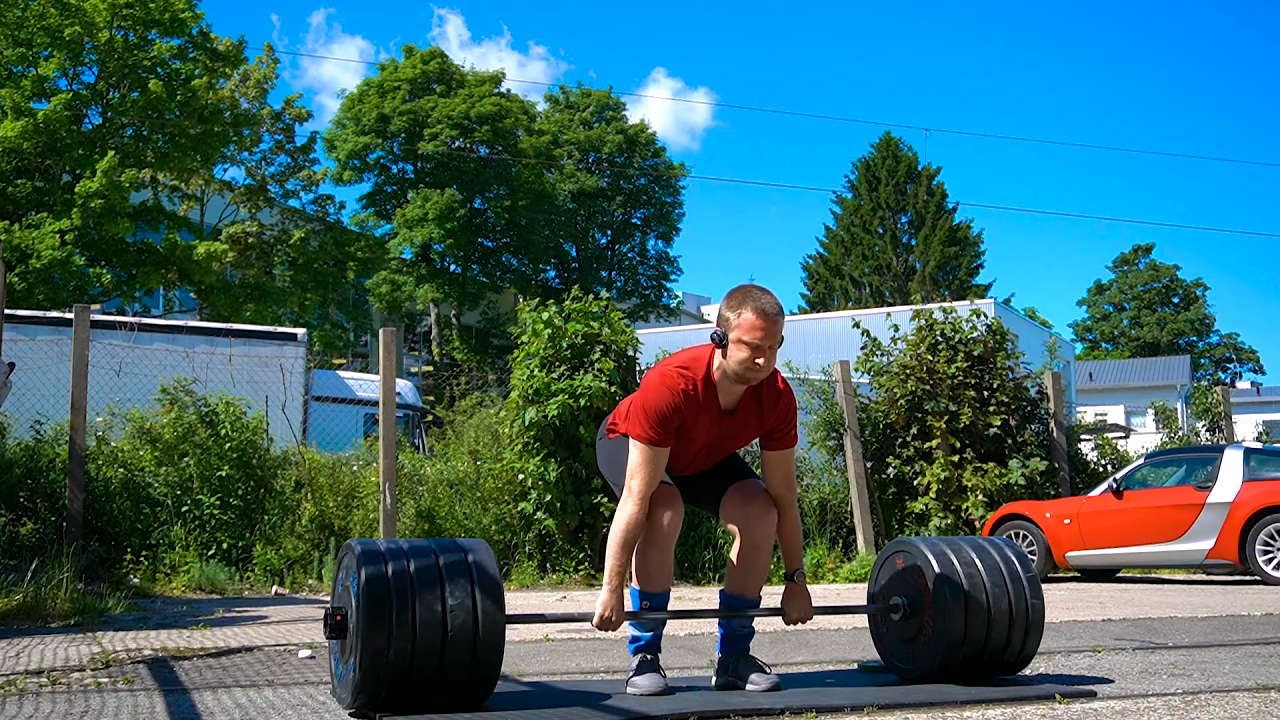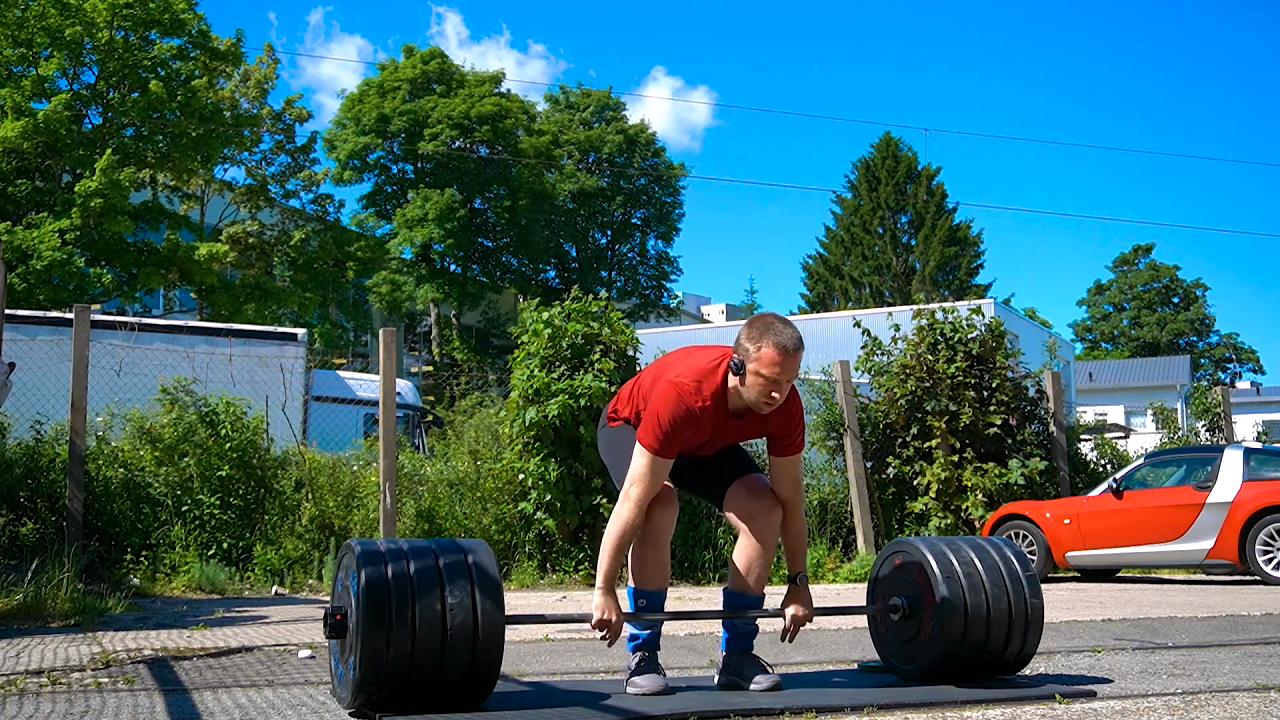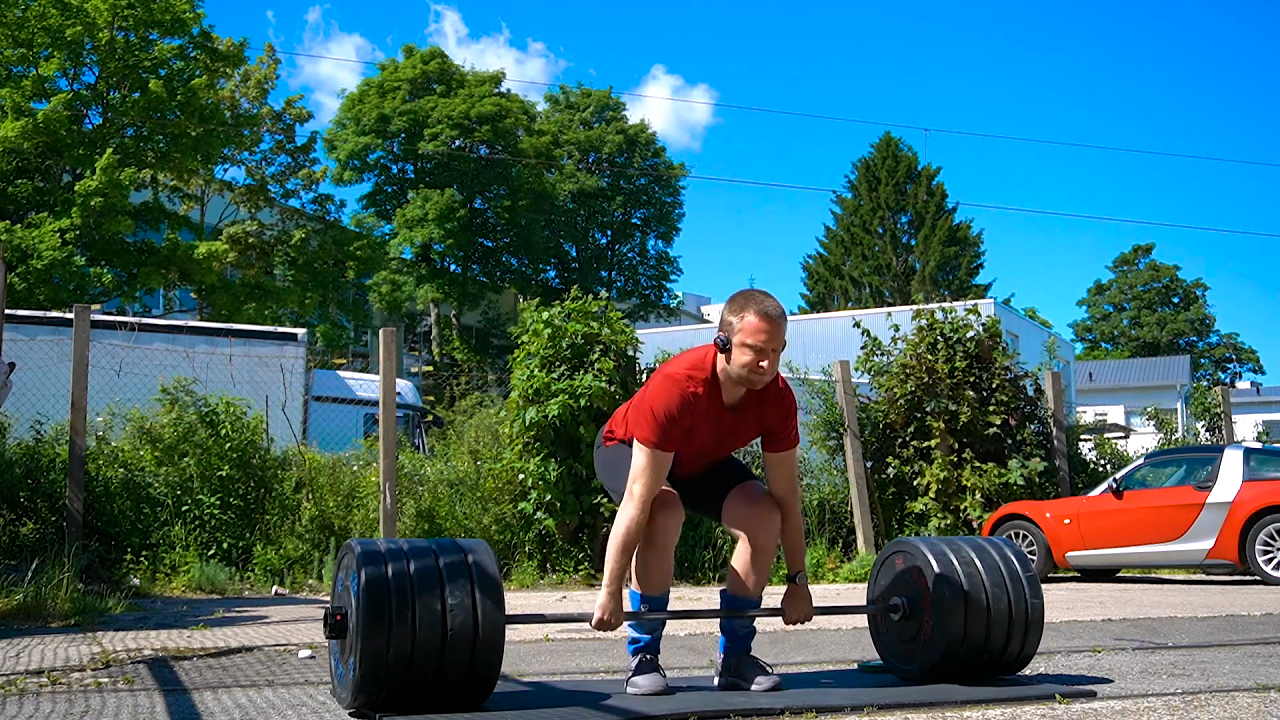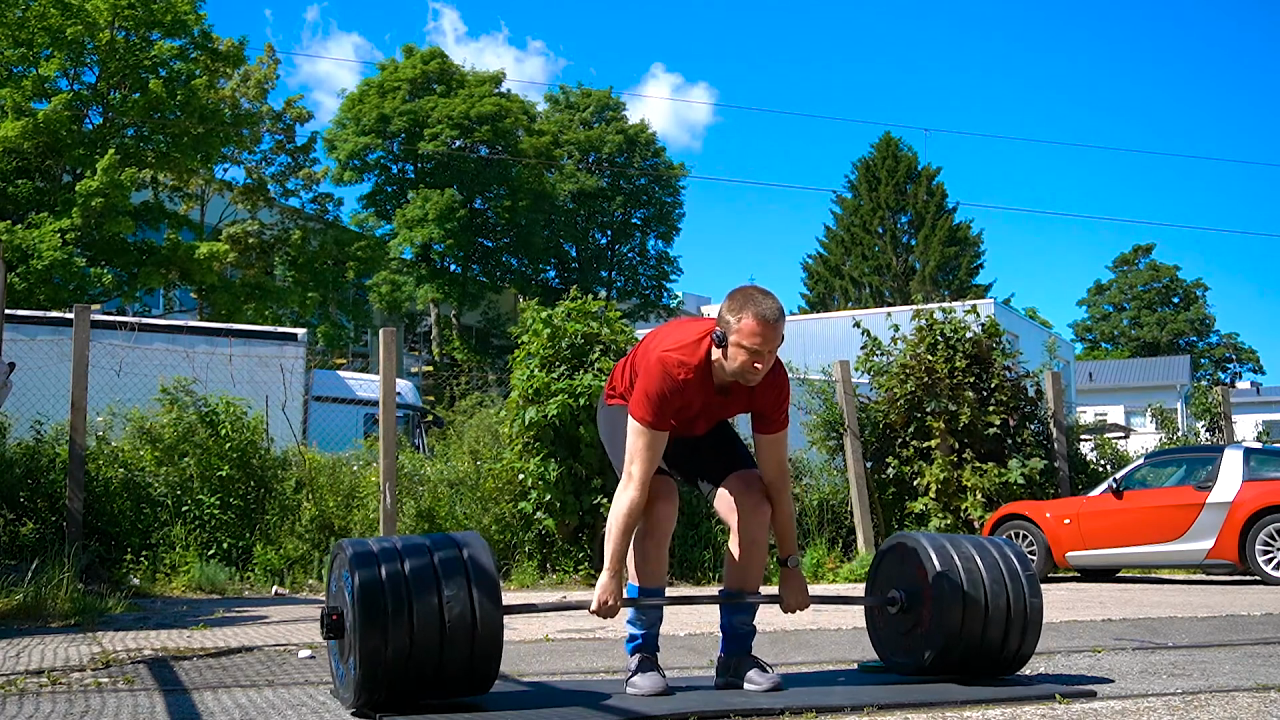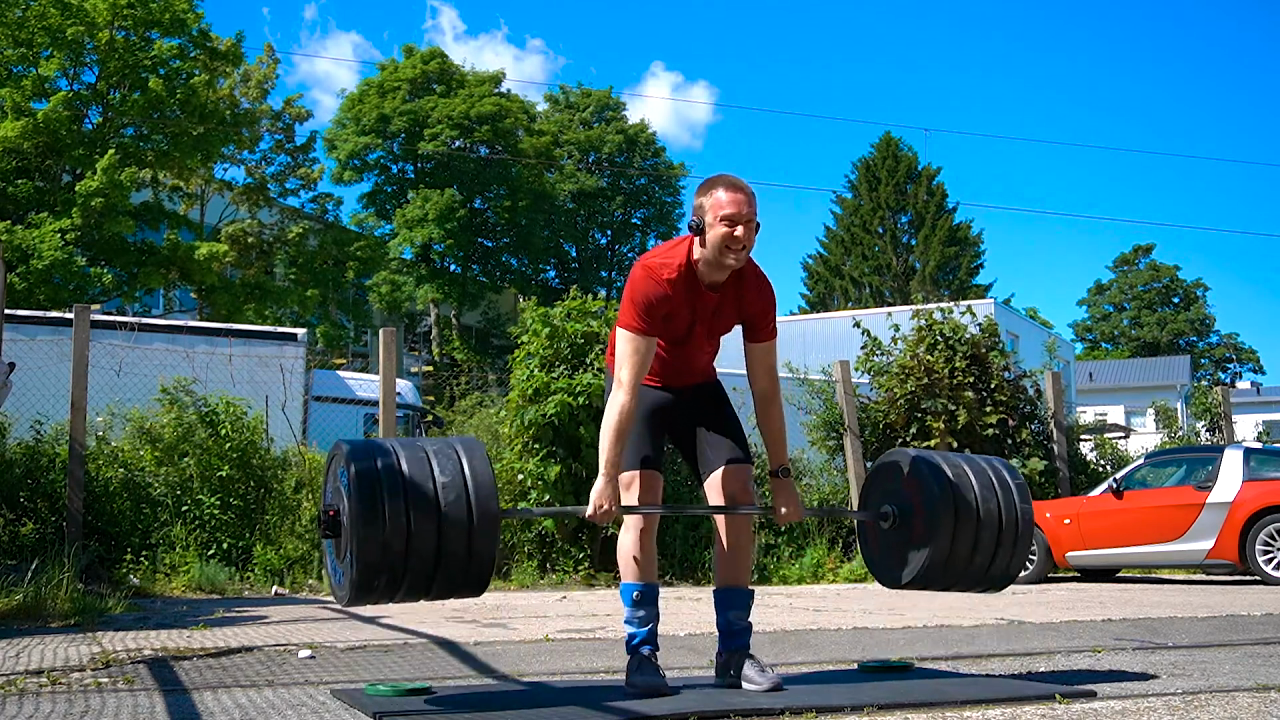
dt=1s
person 1, frame 1
left shoulder: (777, 397)
right shoulder: (670, 385)
left elbow: (783, 495)
right elbow: (638, 497)
left wrist: (795, 580)
right wrist: (612, 590)
left hip: (706, 456)
right hip: (628, 442)
left knee: (760, 516)
right knee: (664, 513)
left ankle: (733, 655)
right ankle: (644, 654)
person 1, frame 2
left shoulder: (785, 405)
right shoulder: (682, 394)
left elbow: (790, 498)
right elbow: (634, 500)
left wrist: (798, 583)
right wrist: (604, 591)
left hip: (707, 441)
right hip: (631, 426)
left knee: (764, 511)
right knee: (660, 507)
left ankle: (736, 654)
right ankle: (641, 653)
person 1, frame 3
left shoulder: (777, 397)
right shoulder: (676, 387)
left elbow: (786, 496)
right elbow: (639, 499)
left wrist: (797, 581)
right wrist: (610, 592)
left hip: (700, 460)
right hip: (625, 447)
left knee: (764, 516)
right knee: (665, 511)
left ankle: (734, 655)
right ankle: (643, 655)
person 1, frame 4
left shoulder: (771, 380)
right shoulder: (668, 366)
left elbow: (776, 478)
right elbow: (636, 481)
left wrist: (791, 566)
right wrist: (610, 573)
left hip: (702, 422)
right hip: (629, 409)
left knee: (754, 510)
right knee: (659, 505)
left ankle: (735, 654)
right ankle: (642, 655)
person 1, frame 5
left shoulder: (755, 287)
right shoulder: (655, 275)
left elbow: (766, 388)
right elbow: (628, 386)
left wrist: (782, 475)
right wrist: (606, 477)
left hip: (699, 386)
right hip: (642, 384)
left knee: (739, 500)
right knee: (640, 501)
left ankle: (734, 653)
right ankle: (641, 653)
